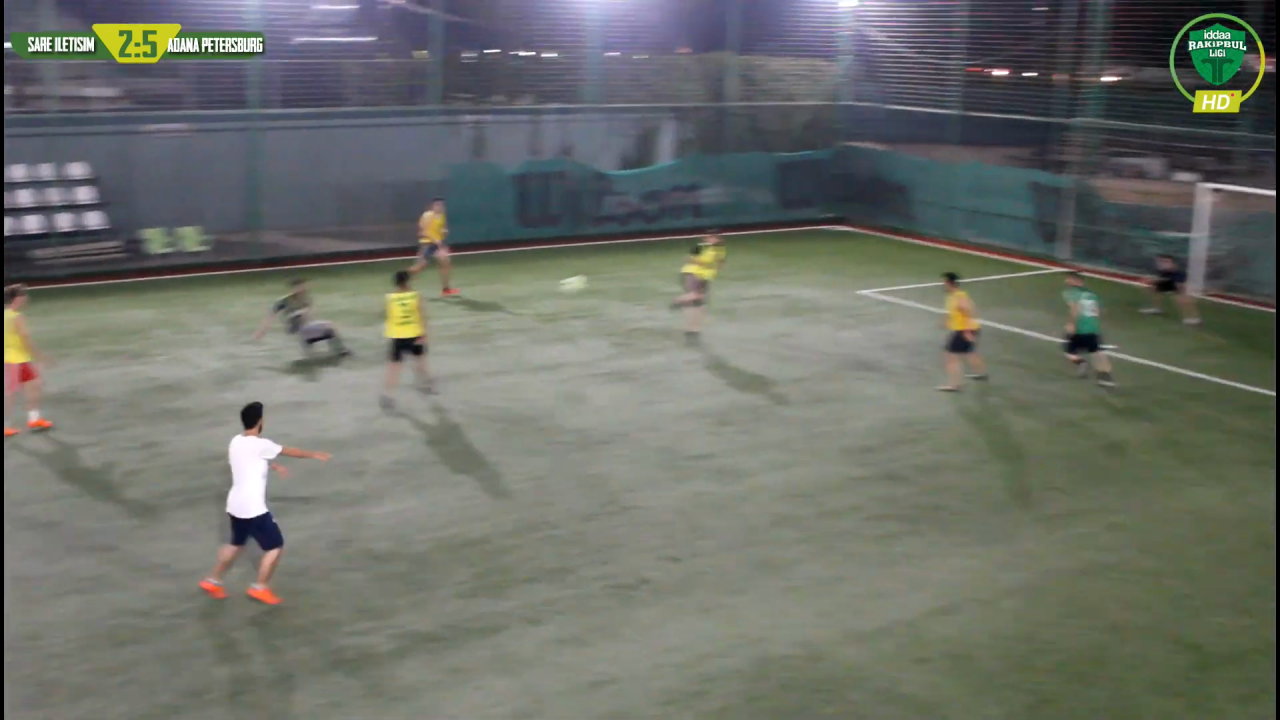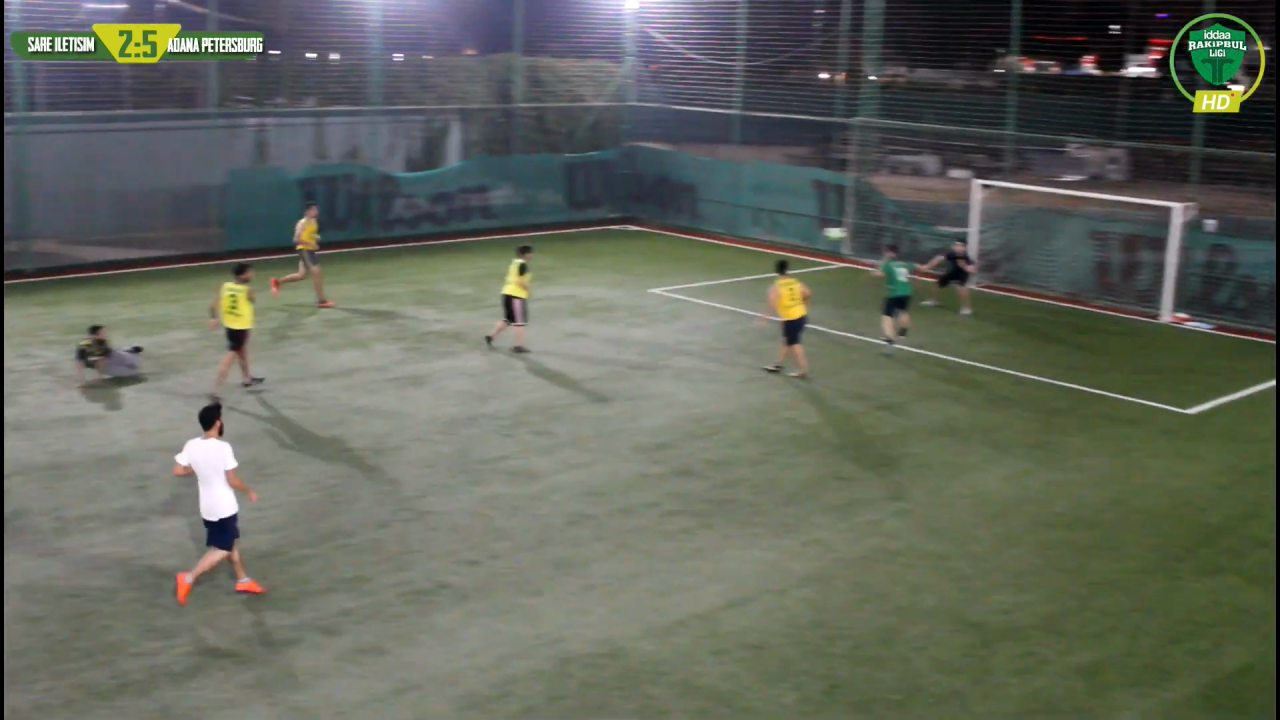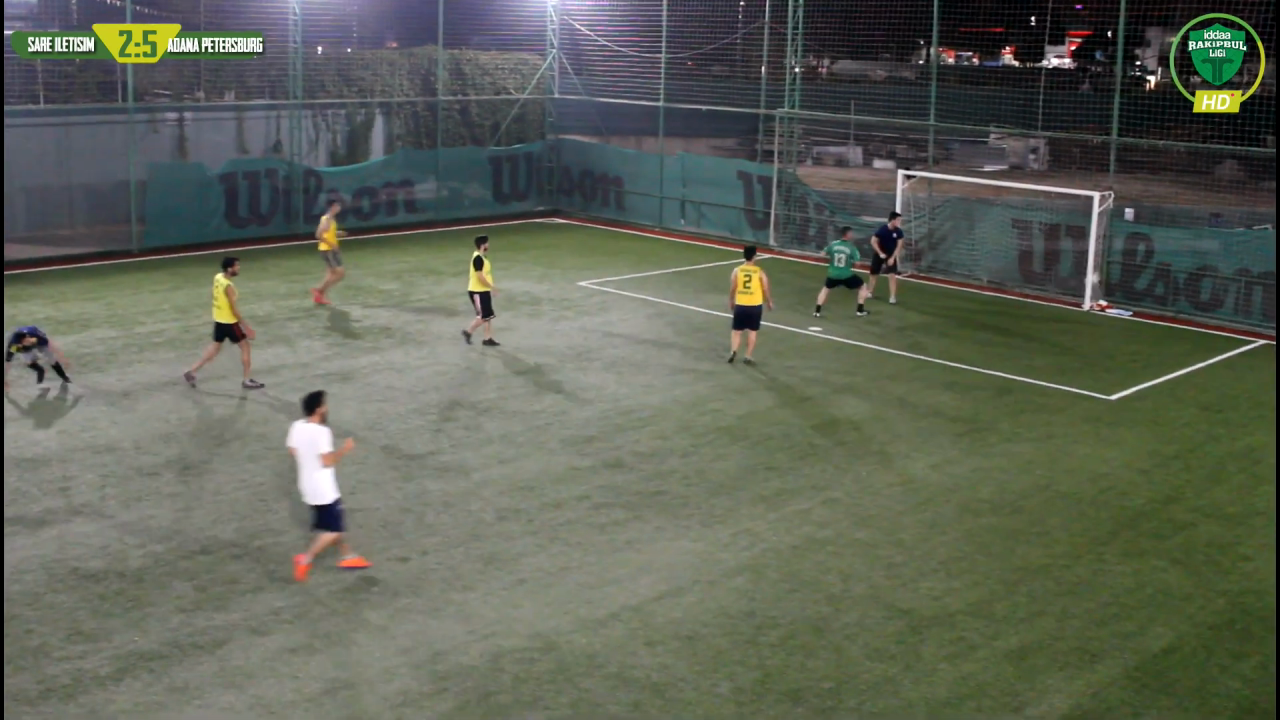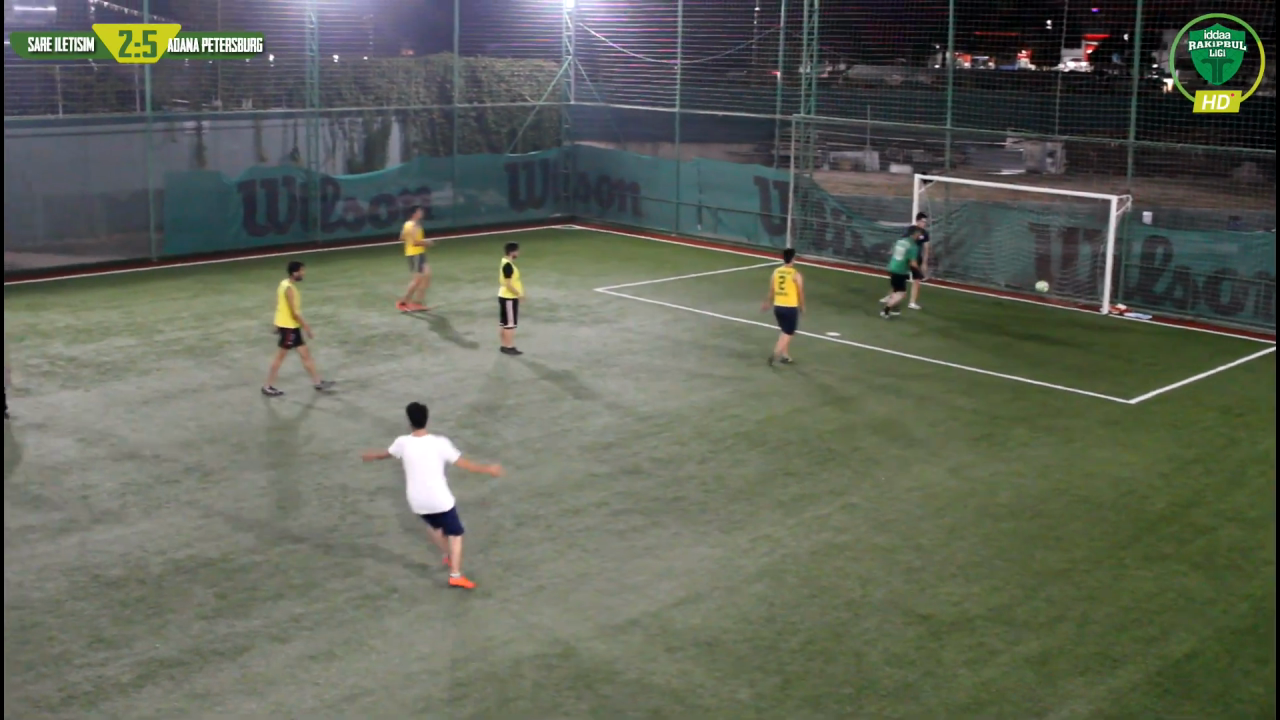
dt=0.5s
person 1, frame 1
left shoulder: (236, 442)
right shoulder: (260, 445)
right elbow: (288, 451)
left wrist: (272, 466)
right wrist: (314, 455)
left hip: (236, 504)
right hip: (253, 508)
left knee: (235, 544)
right knee: (275, 546)
left ankle: (212, 582)
right ankle: (259, 588)
person 1, frame 2
left shoulder: (192, 445)
right shoulder: (222, 447)
left elbow: (178, 470)
right elbow: (233, 480)
right wrist: (249, 492)
left hip: (208, 506)
right hip: (224, 507)
left knee: (232, 542)
right knee: (223, 549)
left ankle: (243, 581)
right ankle: (188, 578)
person 1, frame 3
left shoulder: (296, 427)
right shoulder: (321, 432)
left elbow: (293, 451)
right elbow: (327, 462)
right wrist: (344, 449)
left hip: (309, 487)
right hip: (323, 490)
left knee: (326, 525)
right knee: (334, 529)
left ankle: (348, 558)
right ankle: (306, 559)
person 1, frame 4
left shoulder: (403, 443)
right shoulder: (440, 443)
left elbow: (387, 453)
right elbow: (462, 464)
left wrist: (371, 456)
right wrist: (488, 469)
left hip: (417, 501)
right hip: (440, 500)
left knee: (433, 525)
right knee: (455, 534)
left ankle: (447, 555)
right ankle: (455, 575)
